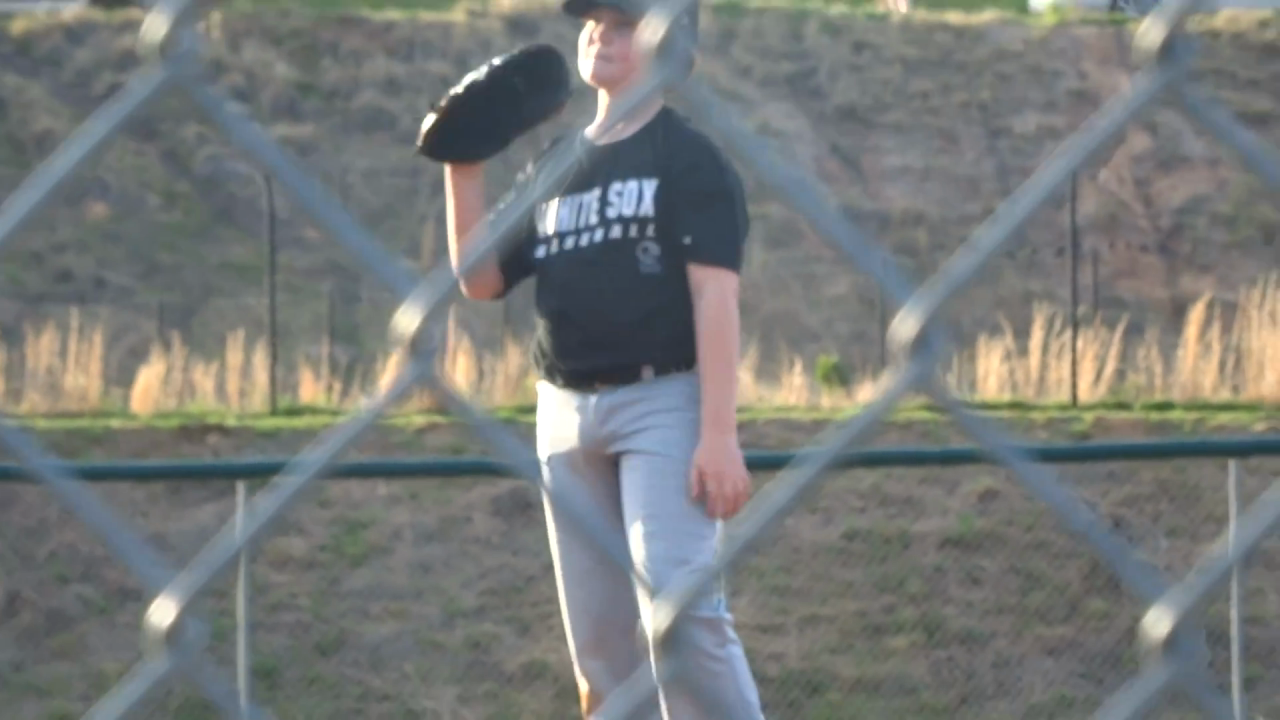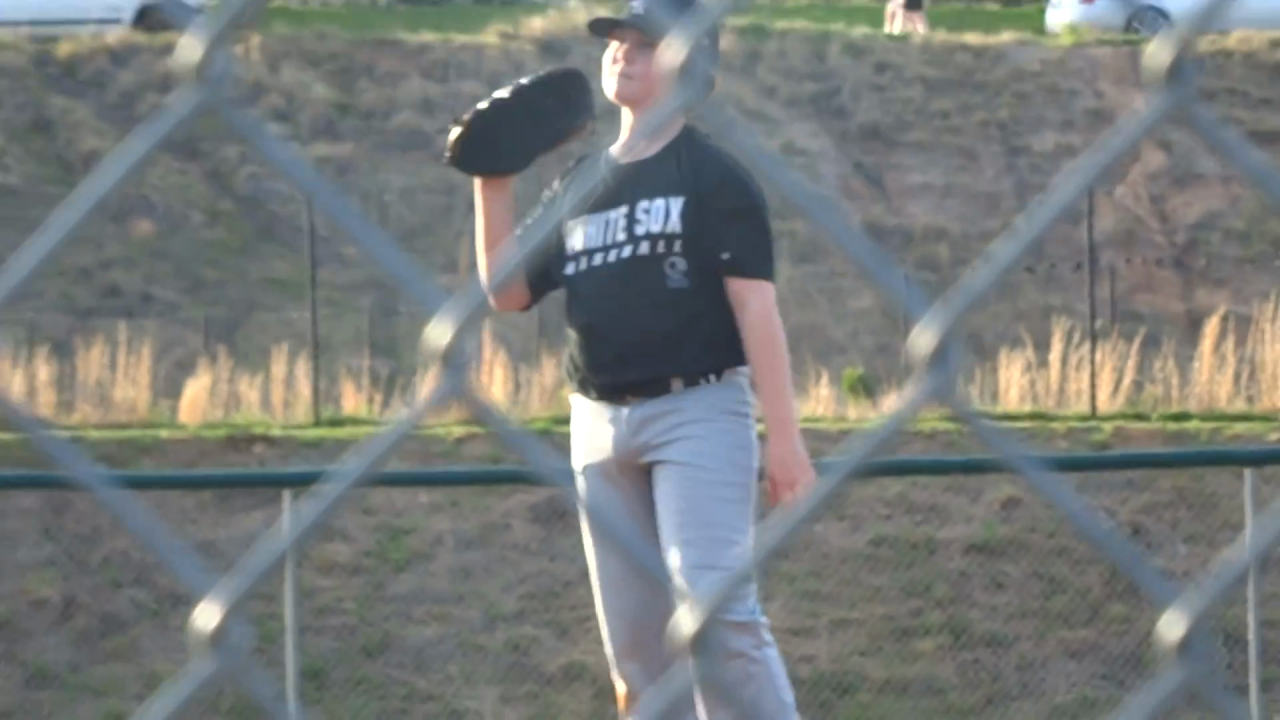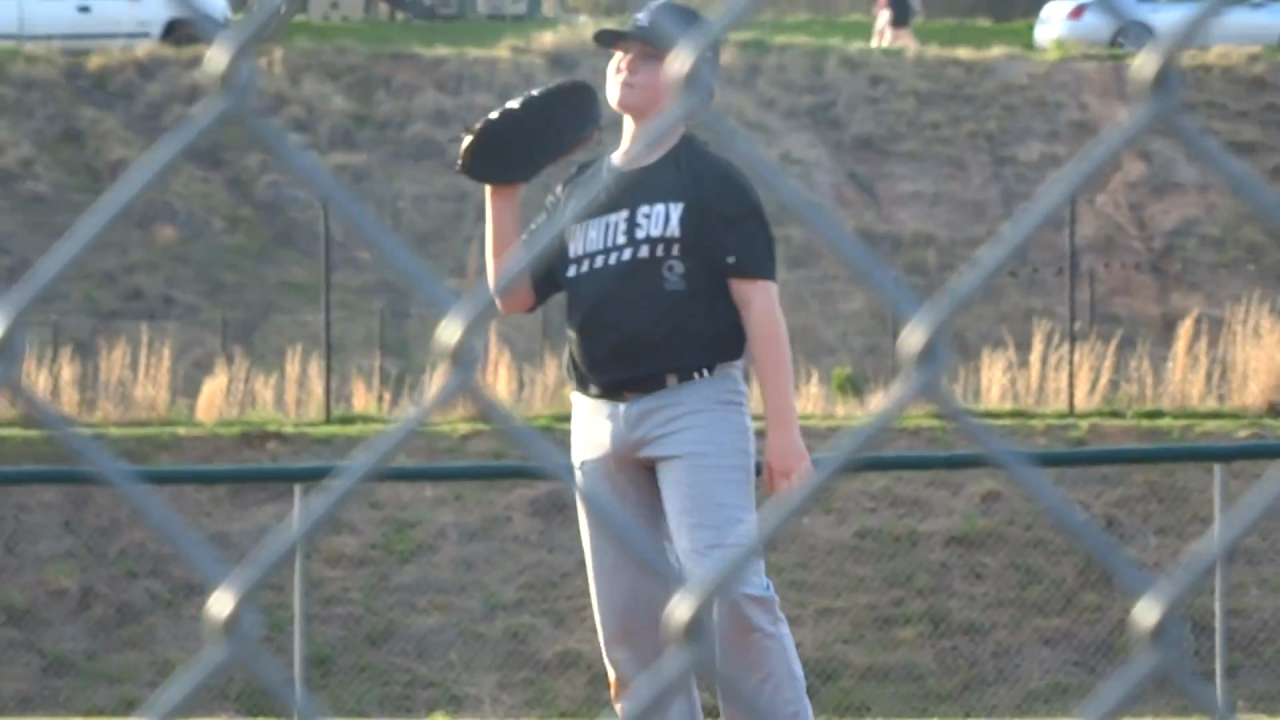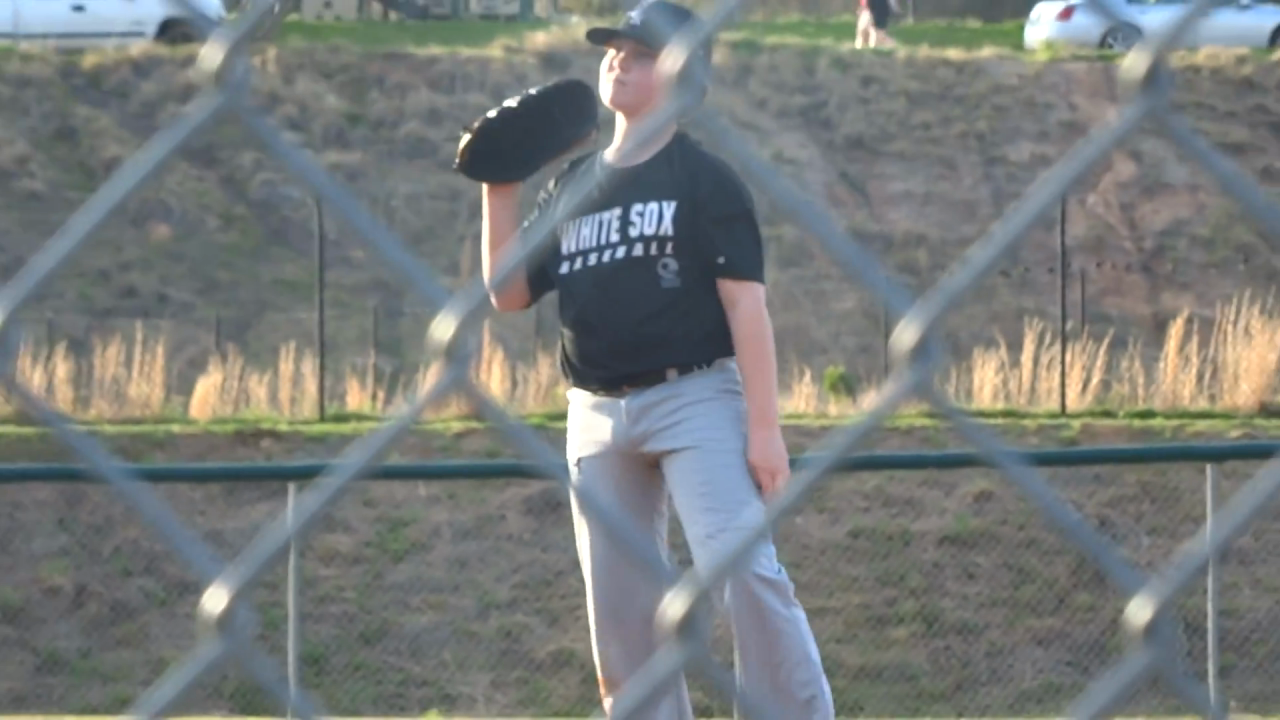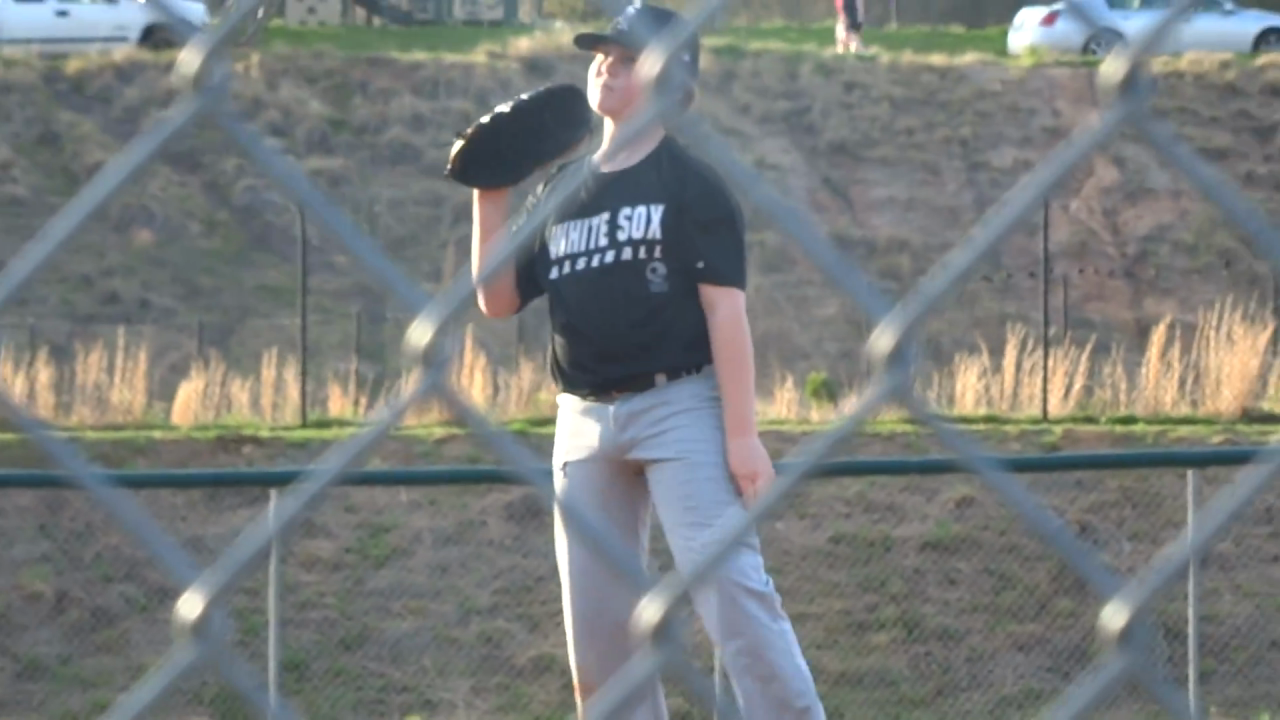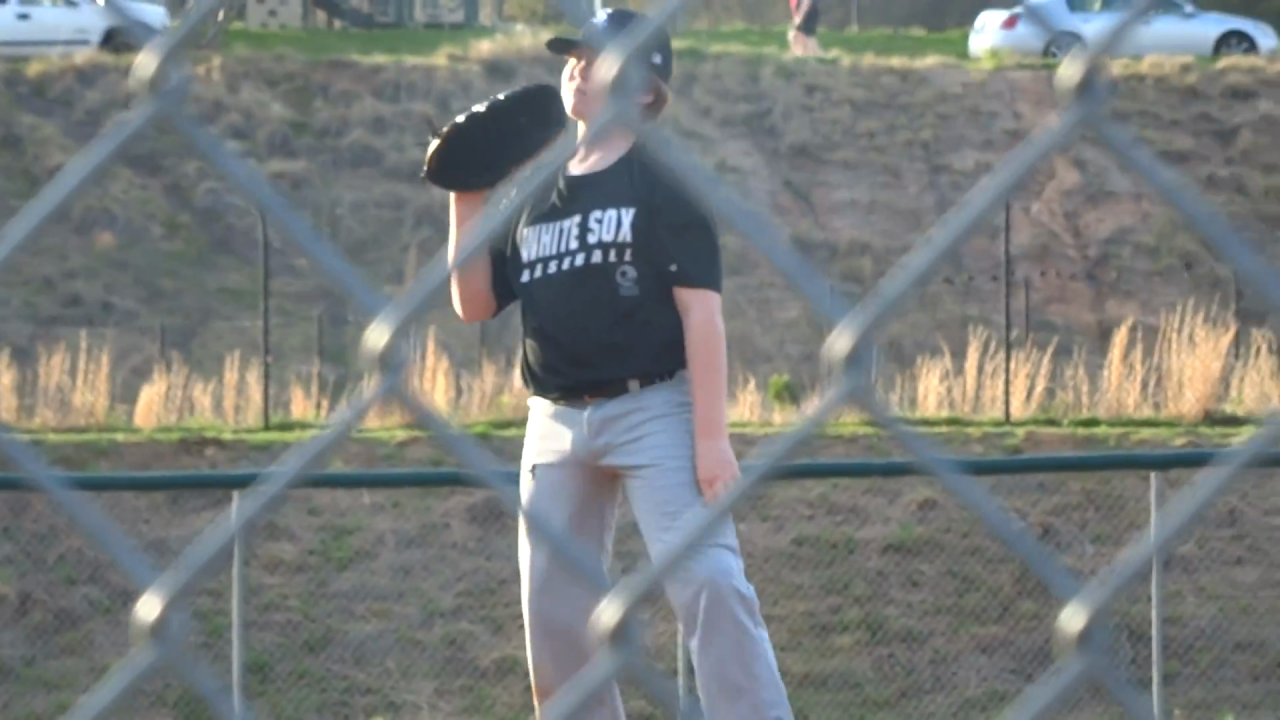
dt=0.1s
person 1, frame 1
left shoulder: (689, 156)
left elbow: (716, 298)
right elbow: (480, 280)
left wrist: (719, 434)
right wrist: (463, 173)
left hip: (664, 402)
right hip: (566, 412)
left knee: (682, 608)
right knee: (598, 626)
person 1, frame 2
left shoulder: (713, 172)
right shoulder: (579, 180)
left elbow: (755, 305)
right elbow: (508, 292)
left wrist: (783, 434)
right wrist: (491, 188)
left hip: (698, 409)
right hip: (599, 423)
left knee: (717, 612)
right knee: (634, 629)
person 1, frame 3
left shoulder: (712, 178)
right shoulder: (576, 185)
left elbow: (758, 305)
right elbow: (516, 295)
left wrist: (783, 426)
right wrist: (502, 193)
left hip: (696, 404)
right hip: (599, 418)
left knee: (731, 588)
right knee: (628, 615)
person 1, frame 4
left shoulder: (705, 177)
right shoulder: (571, 181)
left elbow: (745, 302)
right elbow: (510, 293)
left wrist: (765, 427)
right wrist: (499, 192)
left hip: (694, 398)
right hip: (595, 416)
left knee: (744, 574)
right knee: (620, 613)
person 1, frame 5
left shoulder: (694, 182)
right shoulder: (557, 189)
left elbow: (726, 310)
right elbow: (498, 300)
left wrist: (743, 433)
right wrist: (490, 197)
left hip: (682, 405)
right hip: (584, 419)
left knee: (731, 582)
right knee: (596, 615)
person 1, frame 6
left shoulder: (663, 186)
right shoulder: (532, 194)
left elbow: (701, 312)
right elbow: (474, 304)
left wrist: (711, 437)
right wrist: (465, 199)
left hip: (654, 410)
right hip: (555, 423)
left knee: (710, 584)
right knee: (554, 619)
